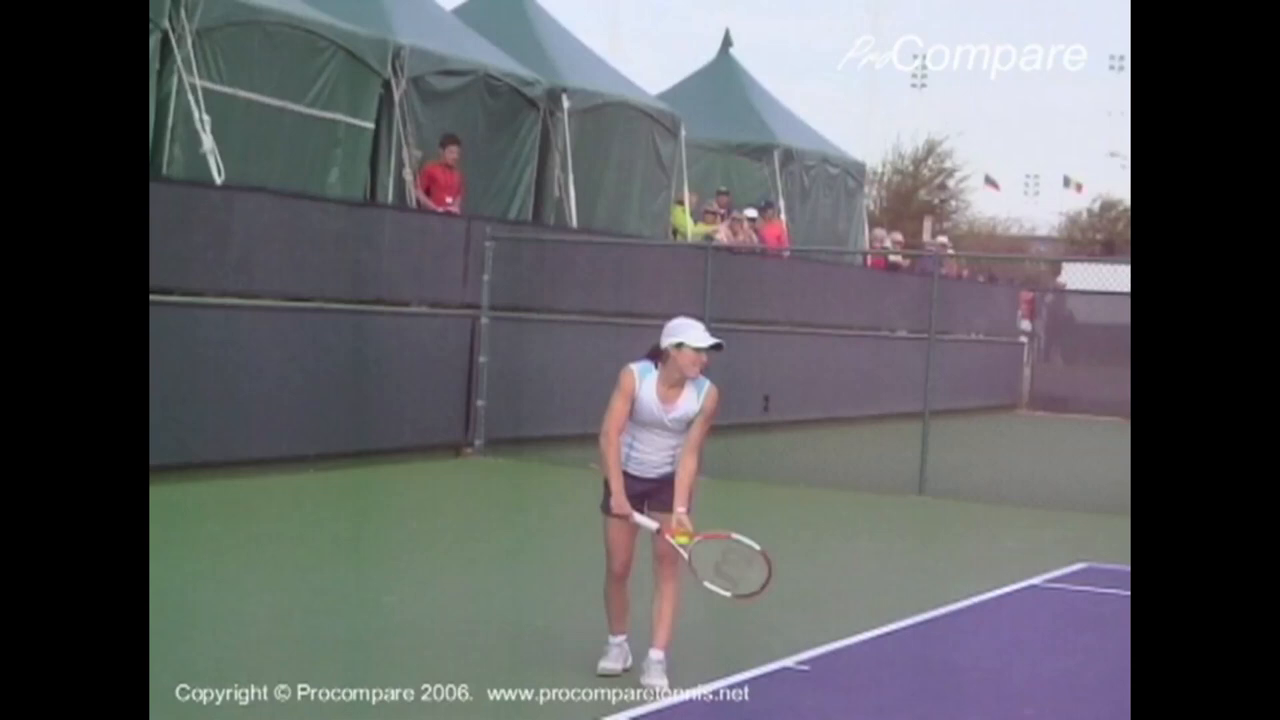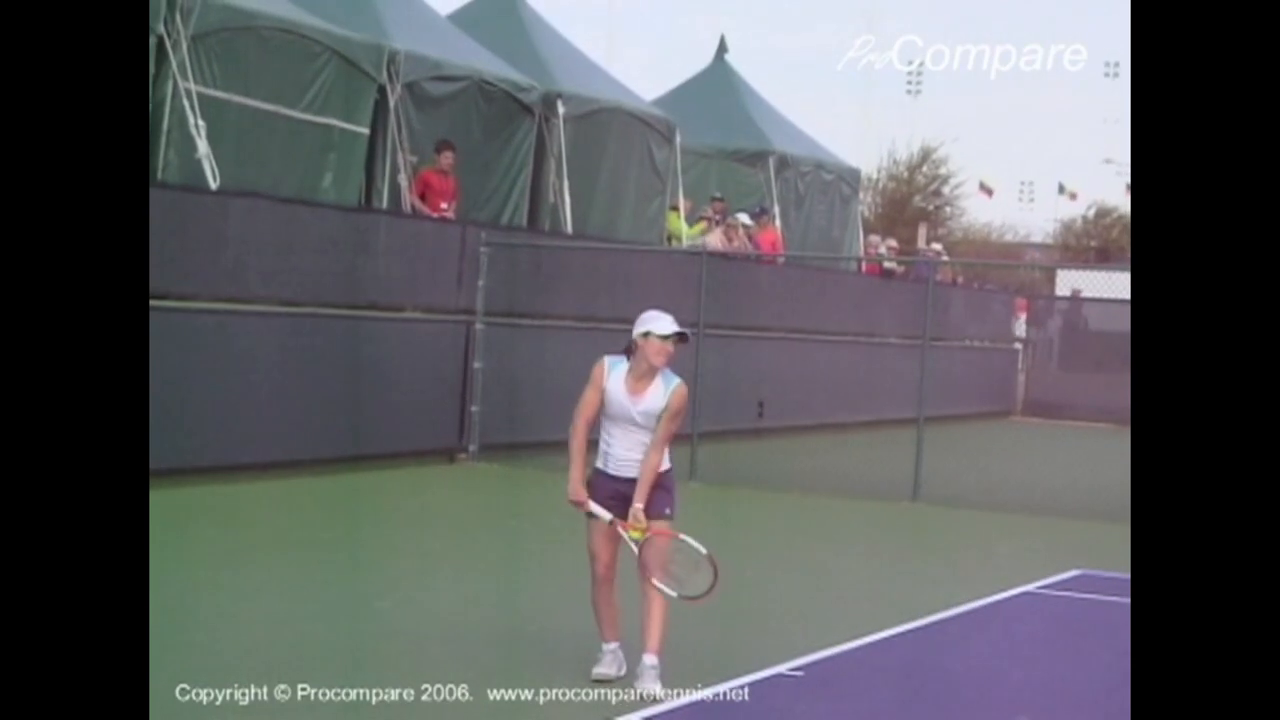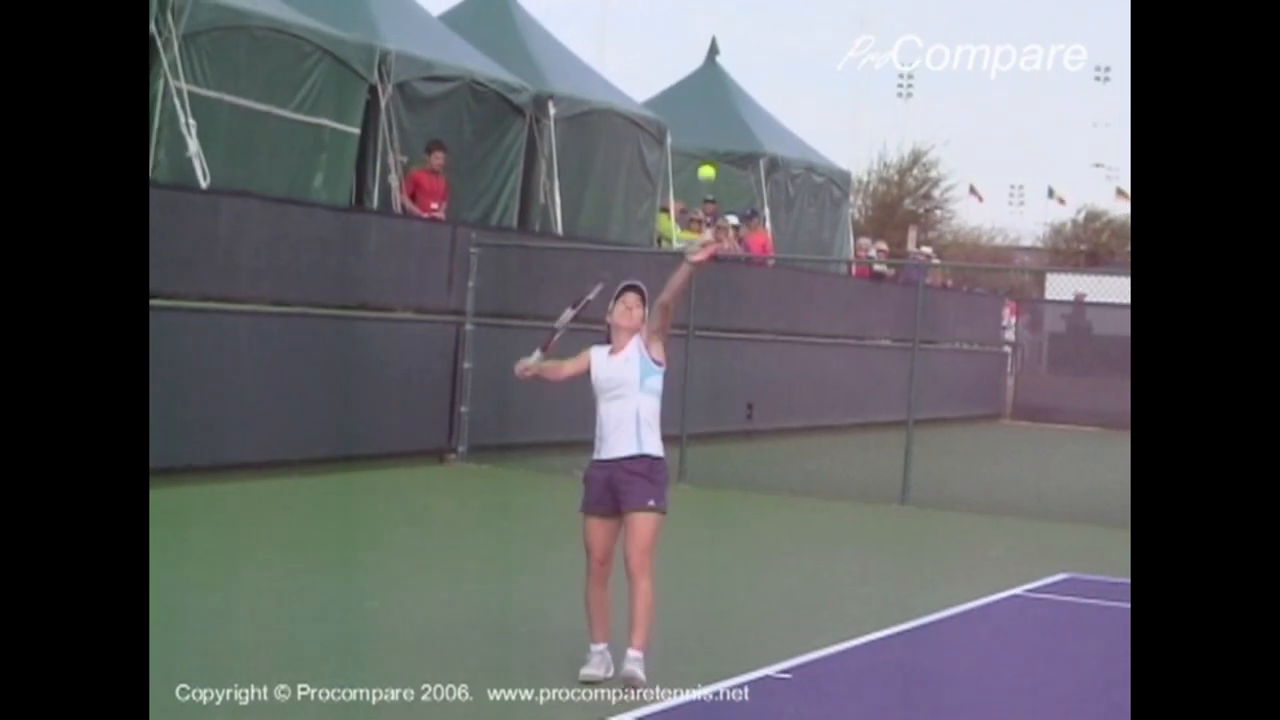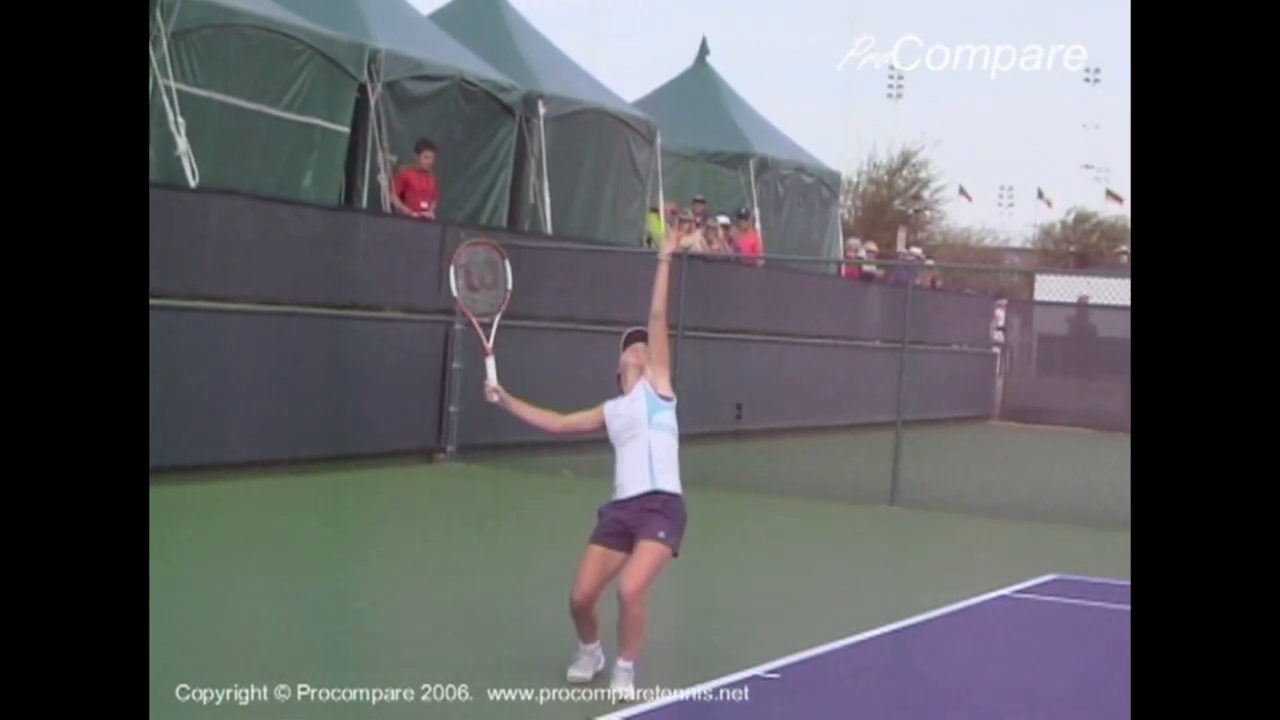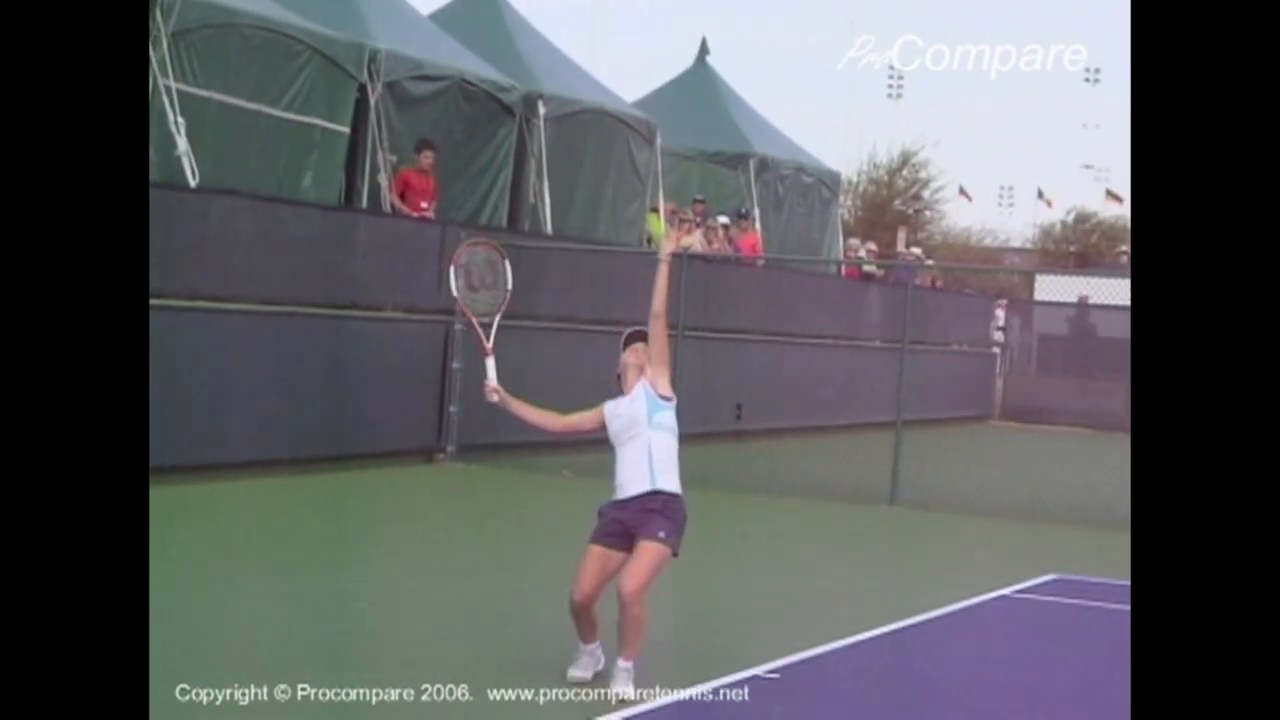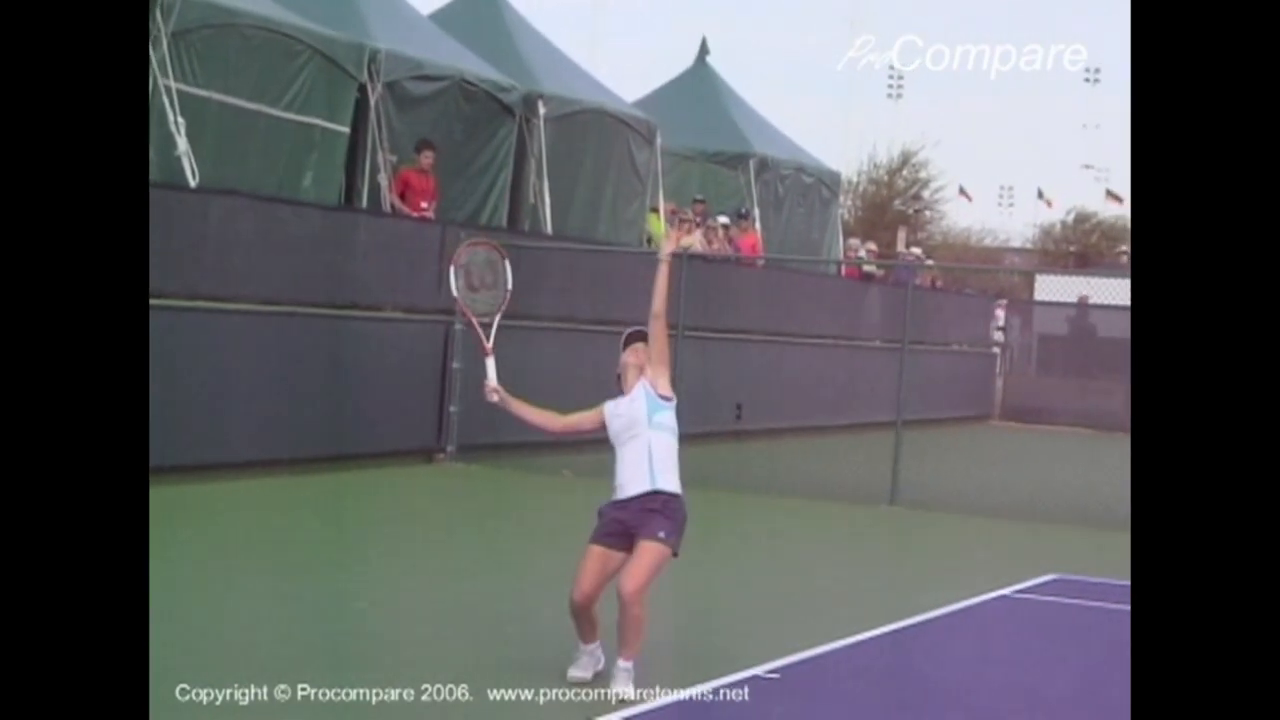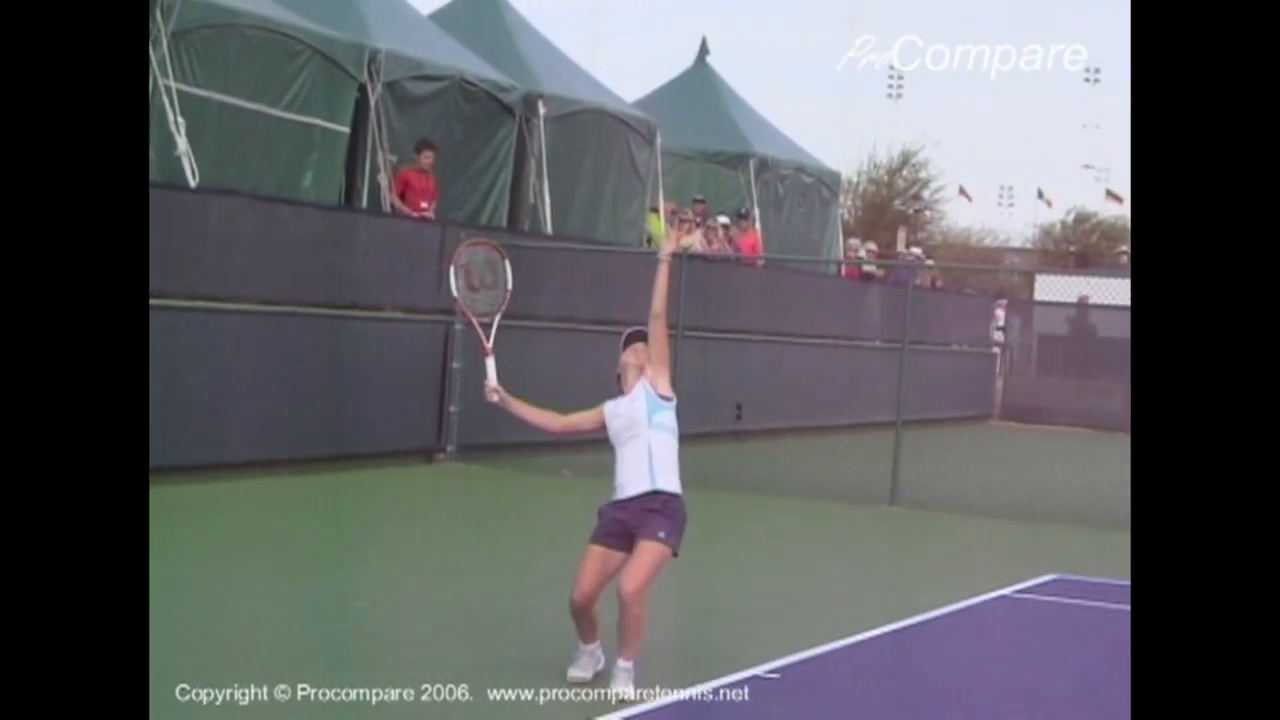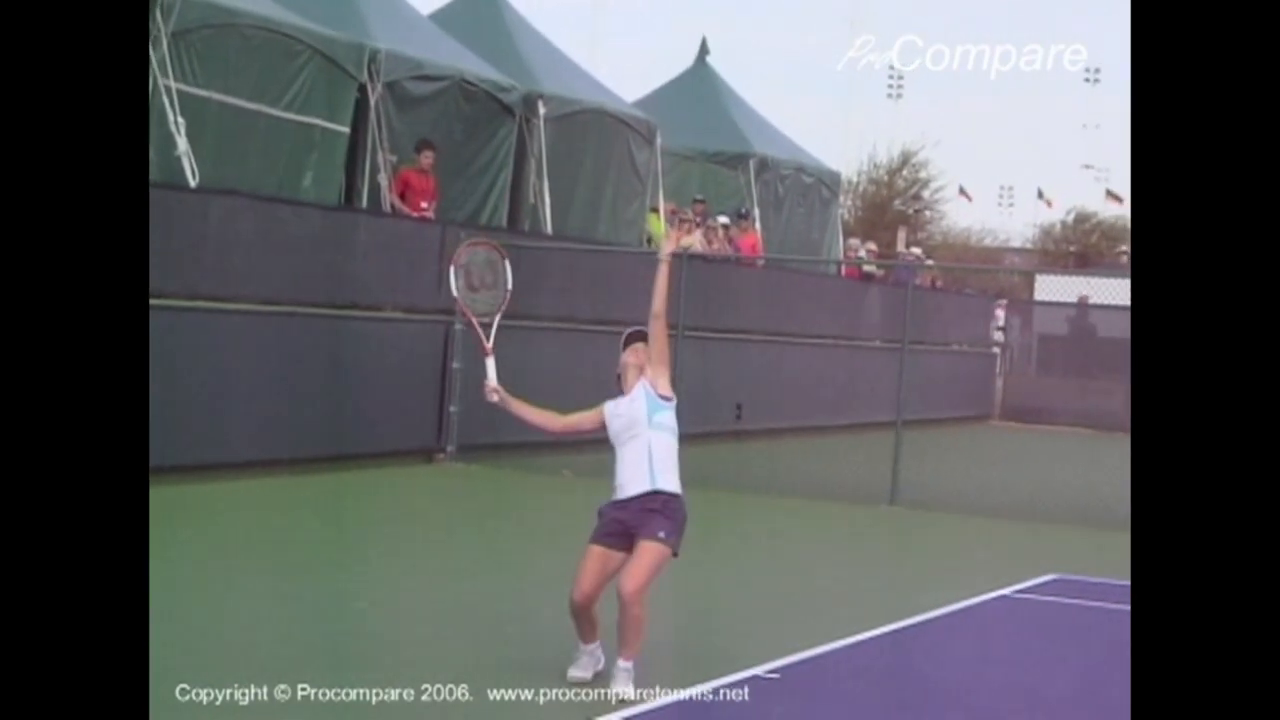
dt=0.5s
person 1, frame 1
left shoulder: (706, 395)
right shoulder: (634, 376)
left elbow: (689, 455)
right elbow: (609, 435)
left wrist: (680, 509)
right wrist: (617, 493)
left hip: (669, 480)
right hip: (626, 476)
left knee: (667, 565)
right knee: (617, 569)
left ankle: (656, 659)
right ankle: (617, 644)
person 1, frame 2
left shoulder: (675, 390)
right shoulder: (606, 369)
left elbow: (655, 450)
right elbow: (580, 425)
left wrist: (639, 505)
right wrist: (576, 479)
left hip: (653, 483)
right hip: (606, 480)
right knee: (601, 571)
left ankle: (650, 665)
right ankle: (611, 652)
person 1, frame 3
left shoulder: (650, 342)
right shoulder: (595, 357)
left elbow: (666, 301)
right elbow: (558, 370)
left wrist: (688, 265)
right wrist: (532, 367)
left hip: (646, 468)
right hip: (602, 469)
left knee: (637, 564)
right knee: (596, 565)
left ankle: (635, 657)
right ankle: (599, 652)
person 1, frame 4
left shoulder: (657, 385)
right shoulder: (611, 410)
left elbow: (658, 318)
right elbow: (556, 422)
left wrist: (664, 259)
right wrist: (503, 398)
left hip: (661, 507)
right hip: (619, 509)
left knee: (630, 591)
right knee: (581, 597)
left ankle: (625, 667)
right ankle: (590, 651)
person 1, frame 5
left shoulder: (657, 384)
right shoulder: (610, 410)
left elbow: (657, 317)
right elbow: (557, 422)
left wrist: (664, 260)
right wrist: (505, 399)
left hip: (661, 507)
right hip: (619, 509)
left knee: (630, 591)
right knee: (581, 596)
left ankle: (625, 669)
right ankle: (589, 652)
person 1, frame 6
left shoulder: (657, 386)
right shoulder: (611, 410)
left elbow: (657, 317)
right elbow: (557, 422)
left wrist: (664, 260)
right wrist: (506, 400)
left hip: (661, 507)
right hip: (620, 509)
left knee: (630, 591)
right knee: (581, 597)
left ankle: (625, 669)
right ankle: (589, 652)
person 1, frame 7
left shoulder: (657, 385)
right shoulder: (610, 410)
left elbow: (657, 317)
right elbow: (557, 422)
left wrist: (664, 259)
right wrist: (505, 399)
left hip: (661, 507)
right hip: (619, 508)
left knee: (630, 590)
right knee: (581, 596)
left ankle: (625, 669)
right ankle: (589, 652)
person 1, frame 8
left shoulder: (657, 385)
right shoulder: (610, 410)
left elbow: (657, 318)
right elbow: (557, 423)
left wrist: (664, 260)
right wrist: (506, 399)
left hip: (661, 507)
right hip: (620, 508)
left knee: (630, 591)
right knee: (581, 597)
left ankle: (625, 669)
right ankle: (589, 652)
